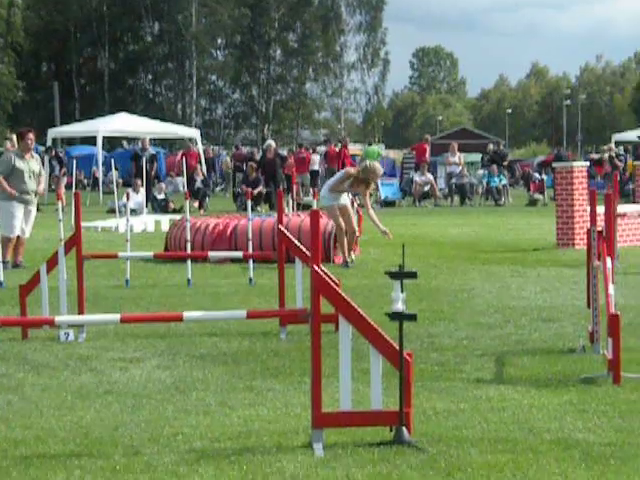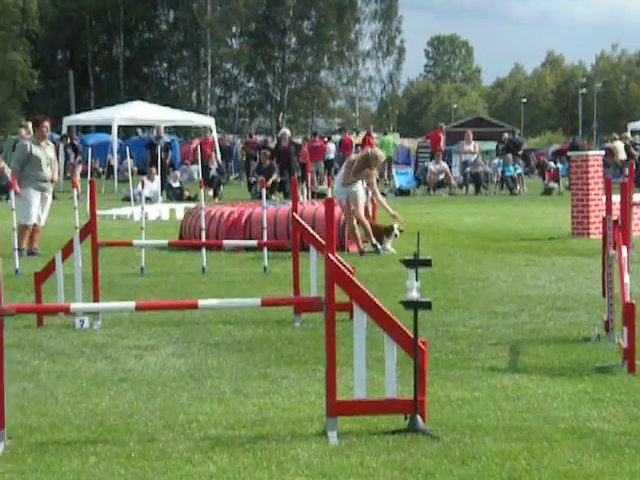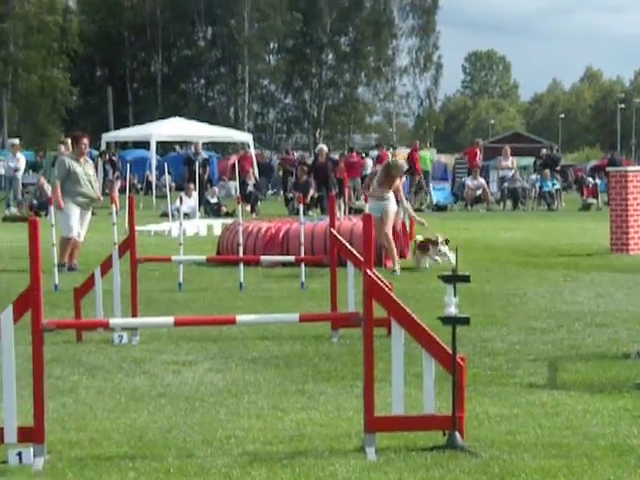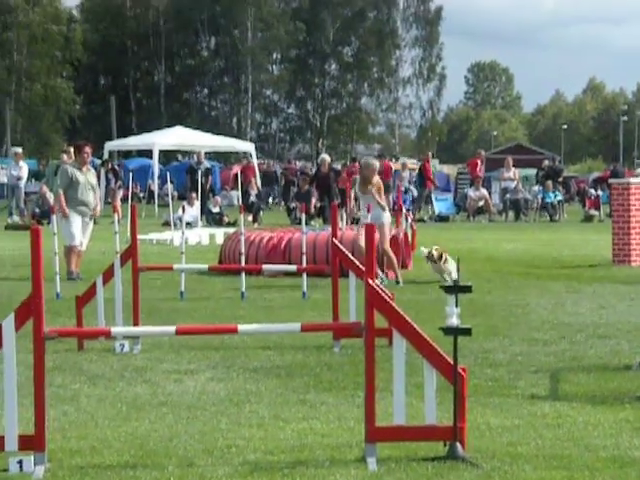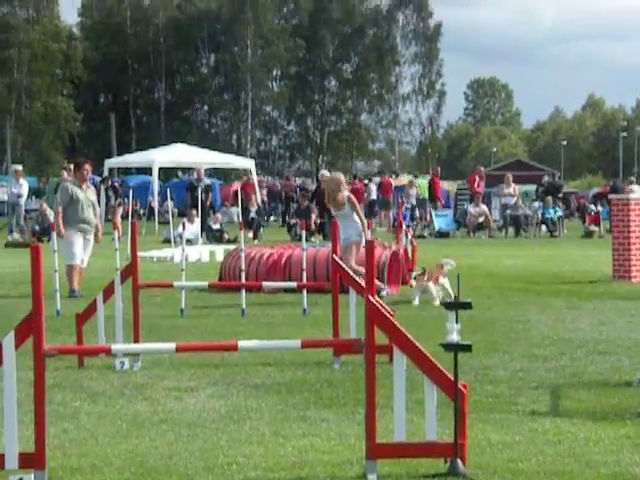
dt=0.2s
person 1, frame 1
left shoulder: (36, 158)
left elbow: (42, 175)
left wrist: (41, 186)
left hip: (30, 201)
right hip: (13, 200)
left knee: (23, 233)
left ankle: (18, 260)
person 1, frame 2
left shoulder: (51, 146)
right shoulder: (26, 144)
left elbow: (54, 163)
right elbow: (16, 165)
left wrist: (55, 174)
right wrist: (15, 184)
left hip: (46, 188)
right hip: (29, 187)
left knee: (39, 221)
right knee: (28, 220)
left ankle: (33, 248)
right ankle: (21, 248)
person 1, frame 3
left shoulder: (89, 162)
right shoulder: (65, 160)
left elbow: (94, 181)
right elbow: (57, 181)
left wrist: (98, 193)
right wrist: (58, 199)
left hip: (86, 204)
right hip: (69, 202)
left knee: (79, 236)
right knee: (70, 234)
left ankle: (73, 263)
right ankle: (62, 263)
person 1, frame 4
left shoulder: (92, 171)
right shoulder: (67, 169)
left elbow: (96, 191)
right elbow: (59, 190)
left wrist: (97, 207)
right wrist: (63, 207)
left hip: (88, 213)
right hip: (72, 211)
left knee: (81, 245)
right knee: (73, 242)
left ankle: (76, 271)
right ankle: (71, 271)
person 1, frame 5
left shoulder: (92, 189)
right shoulder: (67, 187)
left elbow: (96, 209)
right elbow: (59, 208)
left wrist: (99, 228)
right wrist: (59, 226)
left hip: (89, 230)
right hip: (72, 229)
left knee: (82, 262)
right knee: (74, 260)
left ankle: (77, 288)
right ankle: (73, 289)
person 2, frame 1
left shoulder: (365, 184)
right shoulder: (350, 173)
left elbow: (368, 209)
right elbow: (331, 188)
left wrist: (380, 227)
right wrist: (351, 190)
left hip: (341, 196)
right hip: (328, 195)
left knee: (353, 229)
right knee: (341, 227)
left ankle: (350, 253)
right ankle: (345, 259)
person 2, frame 2
left shoulder: (370, 170)
right shoulder: (352, 160)
left elbow: (376, 194)
right elbow: (344, 183)
left wrist: (390, 211)
right wrist: (360, 177)
left hip: (356, 188)
right hip: (342, 189)
left knee: (359, 216)
right knee: (351, 223)
left ankle: (372, 241)
right ankle: (361, 249)
person 2, frame 3
left shoulder: (396, 181)
right shoulder: (378, 174)
left elbow: (403, 202)
right elbow: (369, 194)
left wrist: (415, 218)
left hip: (389, 204)
right hip: (375, 206)
left knee: (387, 232)
right knee: (382, 240)
left ankle: (396, 267)
right ankle: (395, 262)
person 2, frame 4
left shoulder: (377, 182)
right shoulder: (359, 180)
left elbow: (384, 207)
left wrist: (374, 196)
left hip: (381, 215)
right hip: (366, 216)
left knee: (384, 247)
right knee: (360, 245)
left ankle: (398, 277)
person 2, frame 5
left shoulder: (349, 197)
right shoulder: (329, 199)
left elbow: (361, 217)
left wrist: (366, 237)
left hip: (356, 233)
right hip: (345, 236)
left knee: (351, 265)
right knee: (348, 268)
left ankle: (379, 287)
